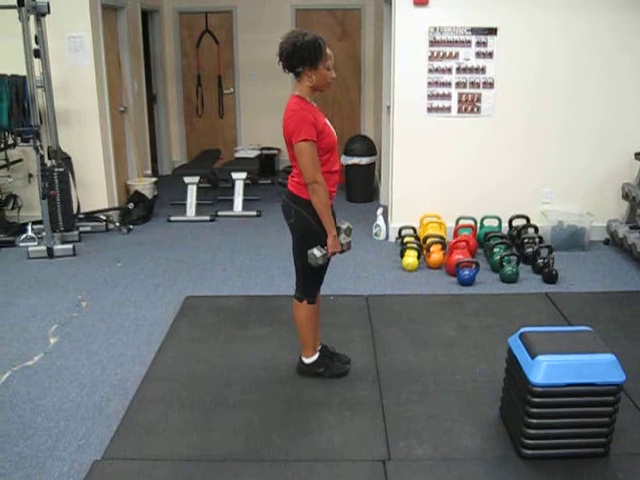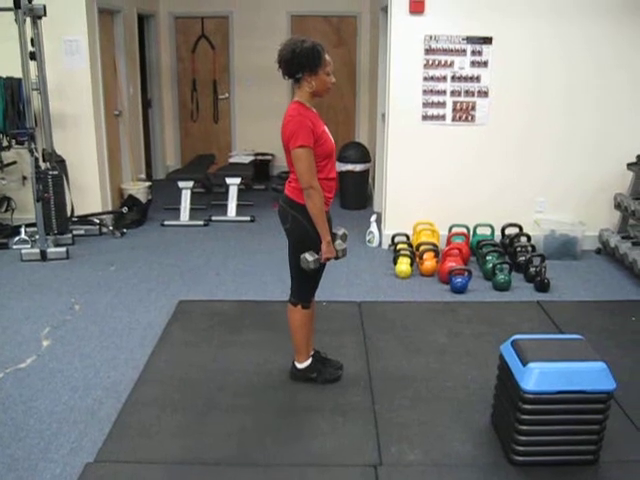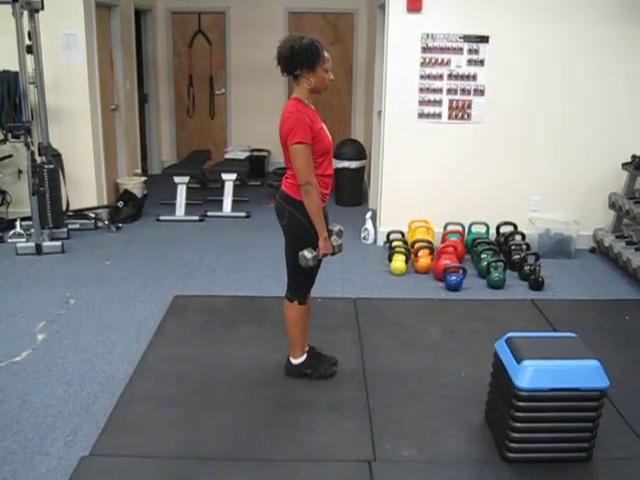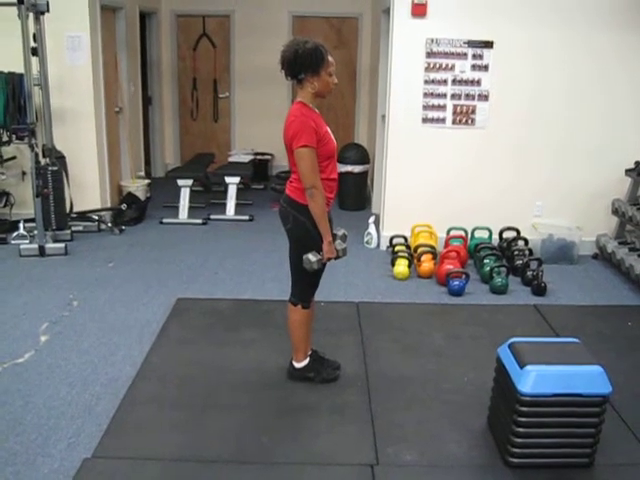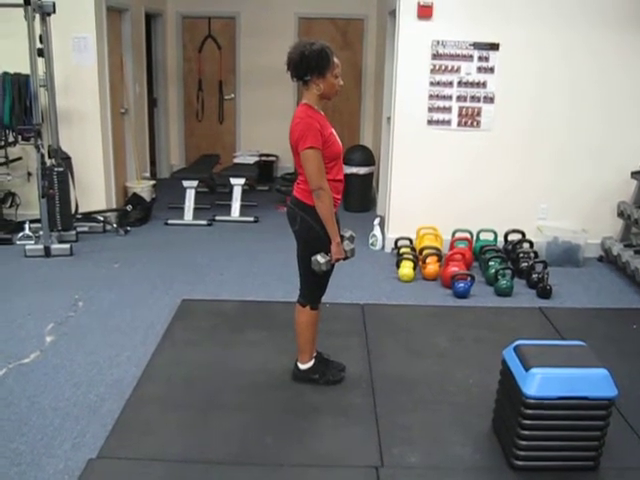
dt=0.7s
person 1, frame 1
left shoulder: (306, 107)
right shoulder: (301, 114)
right elbow: (313, 180)
left wrist: (330, 222)
right wrist: (331, 231)
left hip: (310, 205)
right hip: (306, 208)
left knee: (313, 284)
right knee: (307, 287)
left ankle: (315, 349)
right ankle: (309, 360)
person 1, frame 2
left shoulder: (306, 113)
right shoulder: (300, 119)
right elbow: (309, 186)
left wrist: (326, 226)
right wrist: (325, 237)
left hip: (307, 210)
right hip: (302, 214)
left knee: (308, 290)
right knee: (302, 292)
left ankle: (308, 354)
right ankle: (302, 365)
person 1, frame 3
left shoulder: (304, 109)
right shoulder: (298, 116)
right elbow: (307, 182)
left wrist: (321, 225)
right wrist: (322, 233)
left hip: (302, 206)
right hip: (299, 210)
left knee: (304, 285)
right knee: (298, 288)
left ankle: (303, 350)
right ankle: (297, 360)
person 1, frame 4
left shoulder: (308, 113)
right shoulder: (303, 120)
right elbow: (312, 187)
left wrist: (326, 229)
right wrist: (326, 236)
left hip: (306, 210)
right hip: (304, 213)
left knee: (307, 290)
right knee: (303, 291)
left ankle: (306, 354)
right ankle: (300, 364)
person 1, frame 5
left shoulder: (313, 115)
right shoulder: (308, 122)
right elbow: (319, 187)
left wrist: (333, 231)
right wrist: (334, 237)
left hip: (313, 212)
right hip: (312, 215)
left knee: (314, 290)
right knee: (311, 292)
left ankle: (310, 356)
right ankle: (305, 366)
